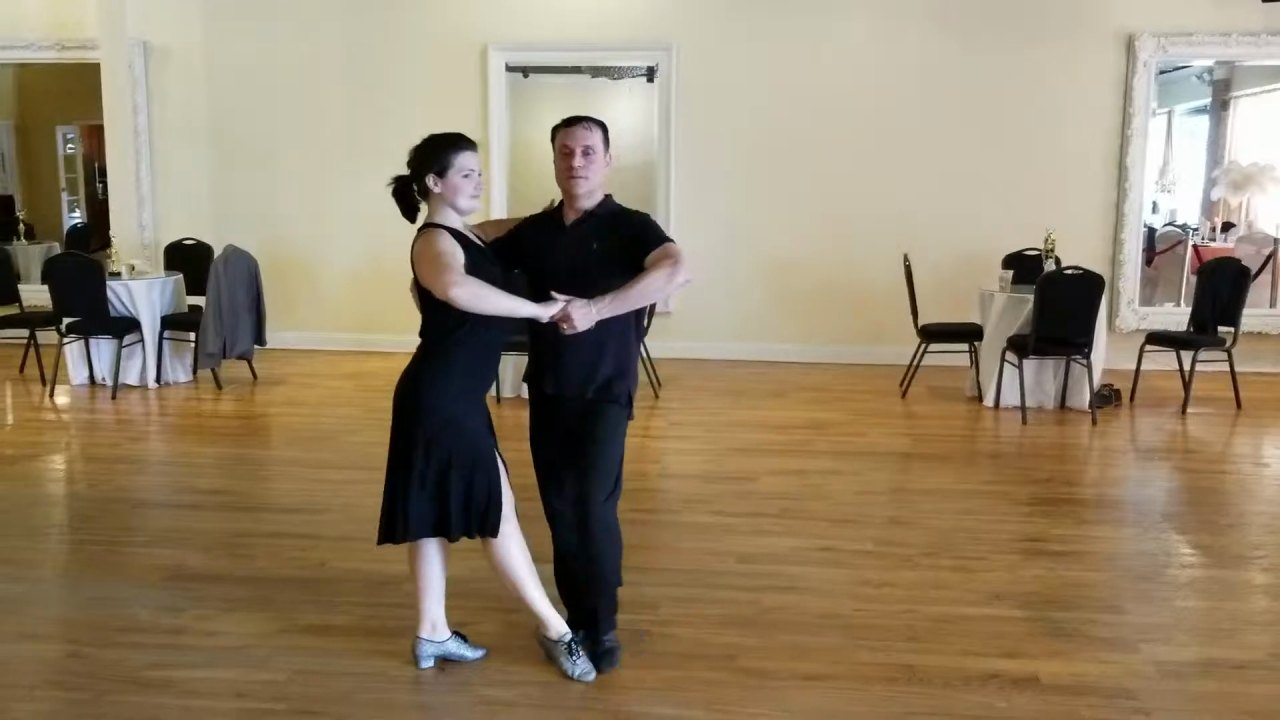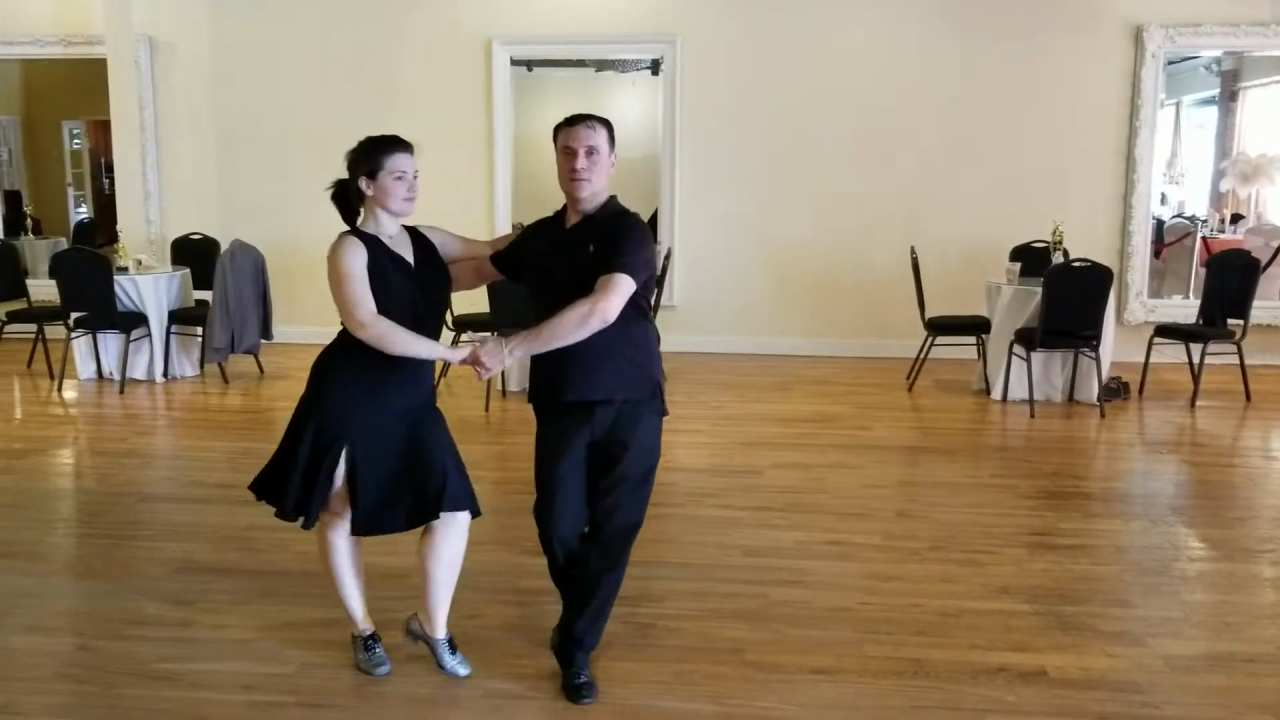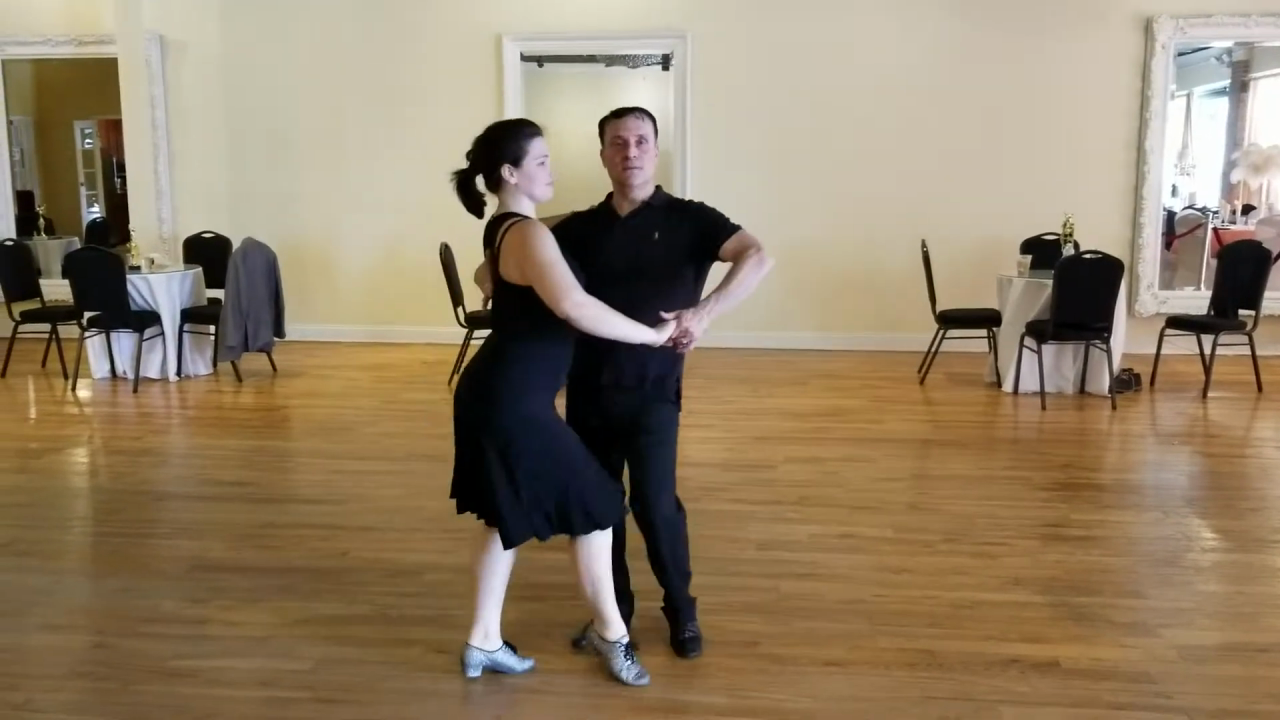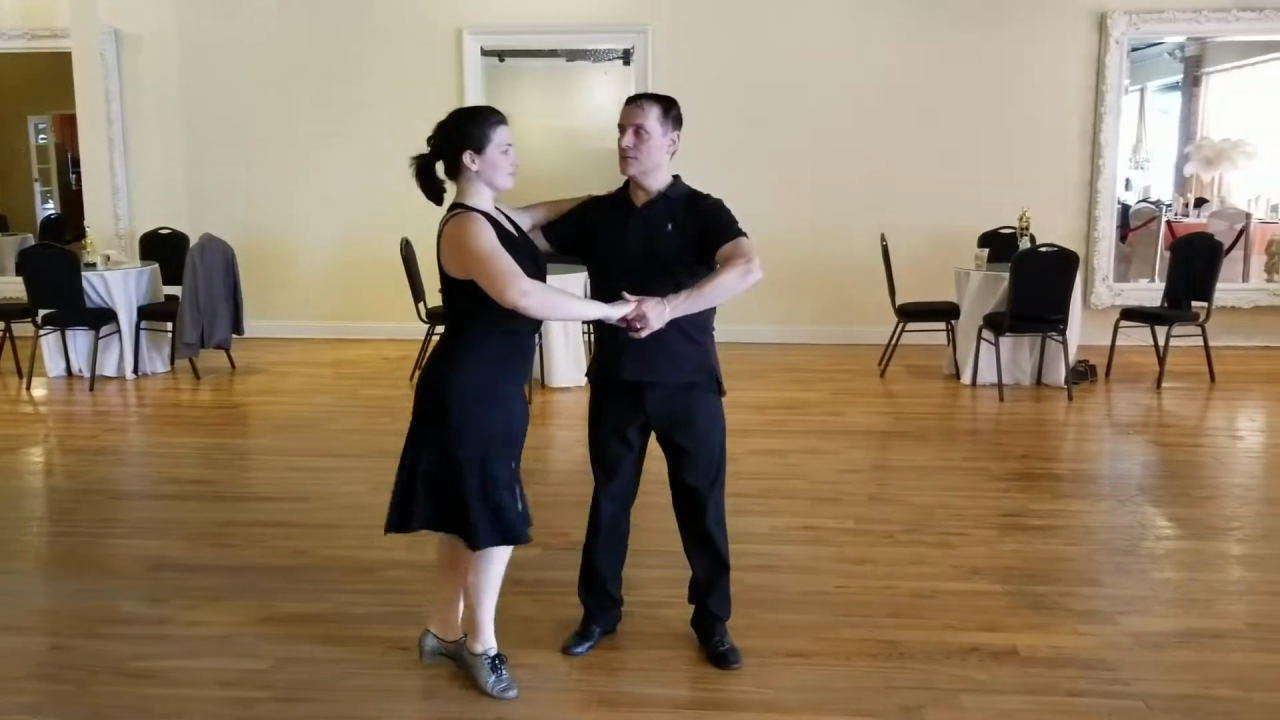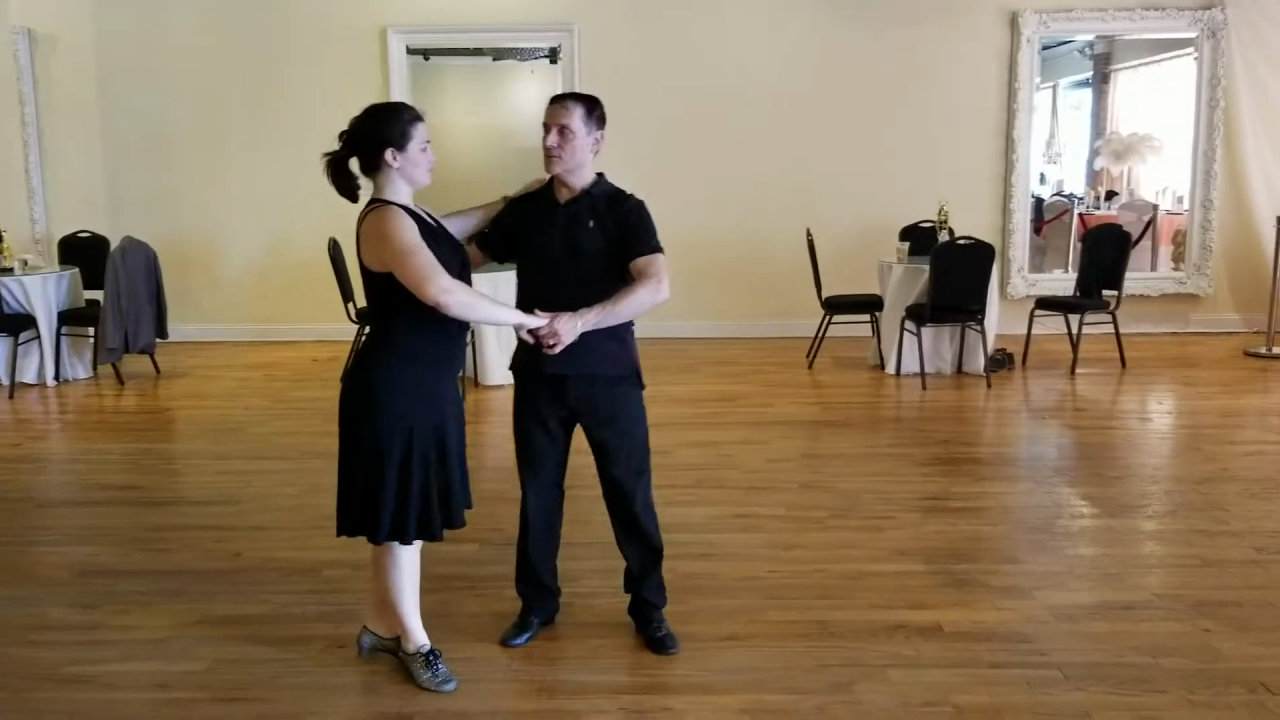
dt=1s
person 1, frame 1
left shoulder: (462, 236)
right shoulder: (434, 242)
right elbow: (457, 290)
right wrist: (539, 309)
left hip: (455, 396)
right hip: (440, 399)
left knee: (440, 517)
right knee: (494, 513)
left ankle: (432, 633)
right ankle: (556, 630)
person 1, frame 2
left shoulder: (426, 241)
right shoulder: (349, 249)
left elbow: (491, 250)
right elbow: (365, 324)
right wrist: (450, 352)
left hip: (411, 401)
right hip: (345, 399)
left knee: (451, 509)
right knee: (338, 515)
left ankle: (433, 625)
right ankle: (363, 629)
person 1, frame 3
left shoulder: (506, 227)
right shoulder: (527, 234)
right elbow: (573, 306)
right wrist: (652, 335)
left hip: (499, 393)
right hip: (513, 401)
left knee: (511, 520)
right knee: (594, 511)
left ankle: (483, 643)
right ankle: (611, 633)
person 1, frame 4
left shoulder: (494, 216)
right shoulder: (466, 227)
left elbow: (540, 215)
right elbow: (523, 296)
right wrist: (609, 310)
left hip: (495, 389)
right hip: (466, 394)
left knee: (472, 519)
right knee: (495, 524)
left ankle: (443, 630)
right ankle: (481, 645)
person 1, frame 5
left shoulder: (408, 214)
right shoulder: (385, 221)
left elbow: (447, 233)
right elbow: (443, 294)
left wrist: (507, 205)
right wrist: (524, 318)
left hip: (425, 386)
right hip: (394, 390)
left knee: (406, 516)
right knee: (400, 519)
left ankle: (381, 626)
right ankle: (413, 641)
person 2, frame 1
left shoulder: (630, 227)
right shoulder: (534, 231)
left elbow: (676, 271)
left wrist: (596, 308)
left hip: (603, 393)
right hip: (547, 393)
left knee: (594, 505)
right knee: (560, 512)
left ankle: (605, 622)
right ankle: (579, 616)
person 2, frame 2
left shoulder: (628, 231)
right shoulder: (539, 236)
left elbow: (602, 310)
right elbow: (478, 269)
left wrist: (509, 350)
left hip: (630, 404)
right hip: (562, 405)
left knee: (613, 529)
right knee: (558, 523)
left ankle: (577, 647)
right ankle: (581, 607)
person 2, frame 3
left shoulder: (687, 219)
right shoulder: (579, 228)
left elbow: (758, 258)
left wrist: (703, 313)
right wrist: (495, 274)
left hip: (649, 385)
right hip: (587, 385)
left knee: (655, 500)
left ankle: (680, 608)
right ankle: (611, 607)
person 2, frame 4
left shoulder: (702, 211)
right shoulder: (595, 214)
left elbow: (747, 268)
left wrist: (669, 307)
left hip: (689, 383)
right hip: (616, 383)
left knee: (701, 502)
right knee: (609, 497)
left ankle: (712, 619)
right ankle: (599, 610)
person 2, frame 5
left shoulder: (624, 210)
right shoulder: (524, 210)
left elbow: (656, 287)
right elbow: (465, 256)
left wrist: (580, 321)
left hip: (608, 376)
right hip: (539, 376)
left knee: (629, 492)
right knee: (538, 490)
left ankle: (648, 606)
right ankle: (537, 602)
